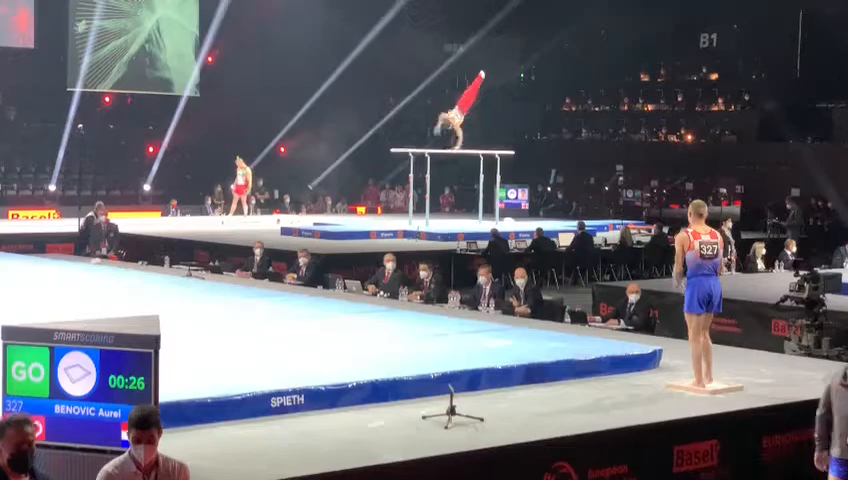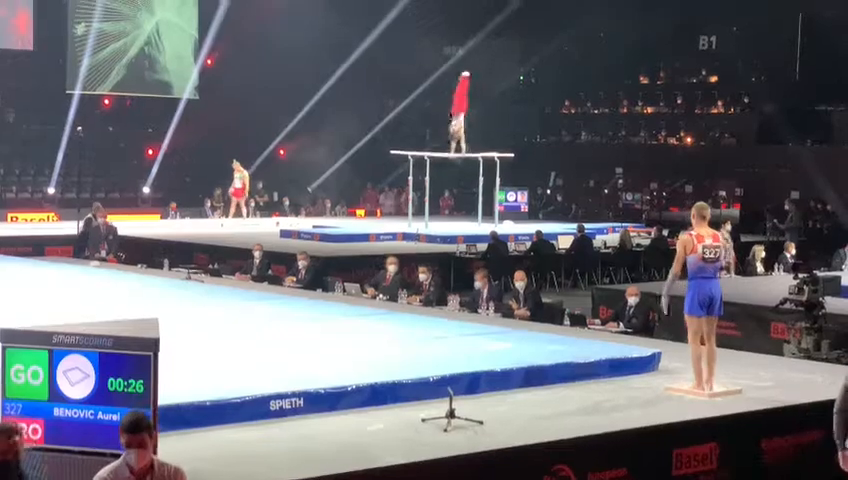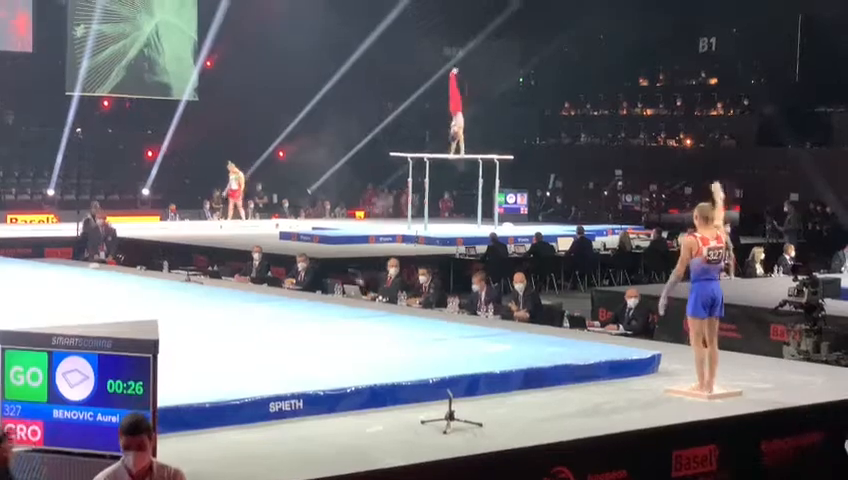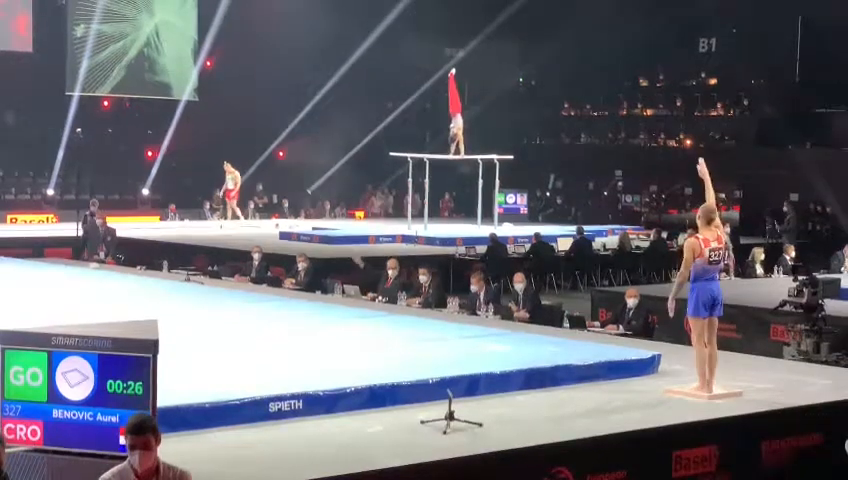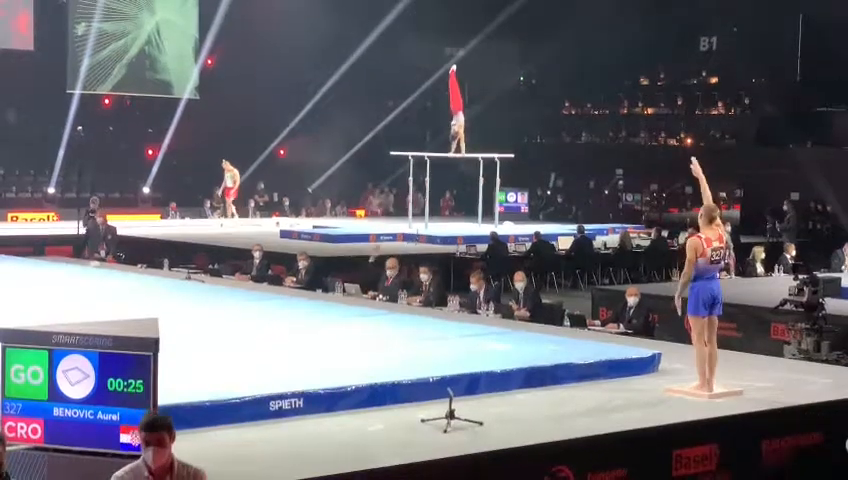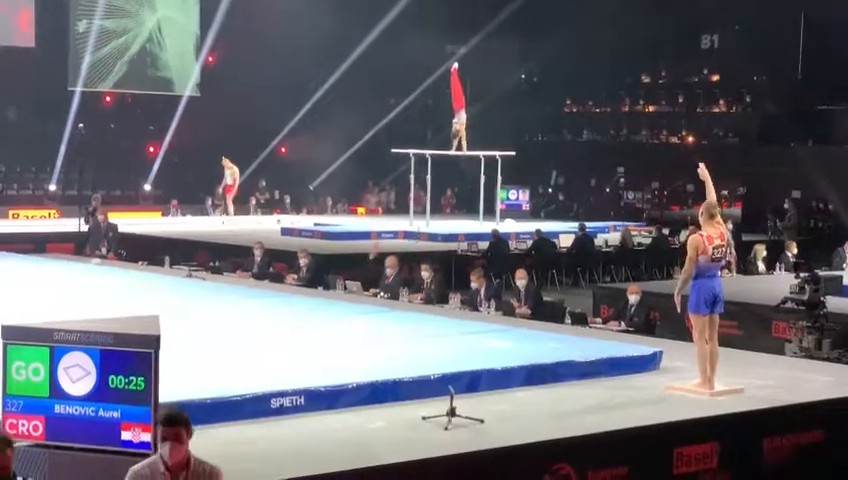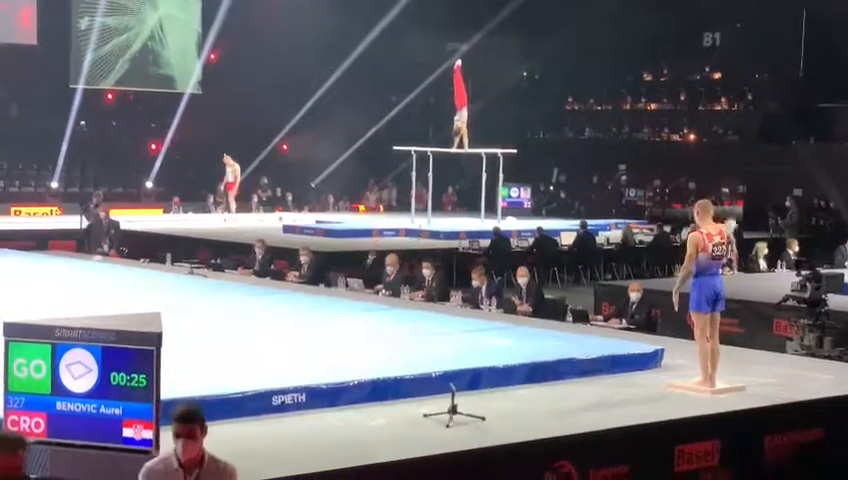
dt=0.2s
person 1, frame 1
left shoulder: (683, 236)
right shoulder: (716, 235)
left elbow: (678, 269)
right elbow: (719, 266)
left wrist: (679, 285)
left hip: (696, 284)
right hip: (714, 284)
left knee: (695, 336)
right knee: (704, 332)
left ankle: (699, 380)
right ankle: (708, 374)
person 1, frame 2
left shoulder: (686, 238)
right shoulder: (718, 237)
left elbow: (676, 270)
left wrist: (665, 293)
left hip: (697, 287)
right hip: (715, 287)
left knee: (694, 339)
right knee: (710, 338)
left ankle: (698, 383)
right ankle: (709, 380)
person 1, frame 3
left shoulder: (690, 241)
right shoulder: (720, 234)
left elbow: (679, 272)
right elbow: (719, 216)
left wrist: (664, 295)
right wrist: (719, 196)
left hip: (700, 289)
right hip: (716, 289)
left knee: (697, 341)
right knee: (711, 340)
left ankle: (701, 384)
right ankle: (710, 383)
person 1, frame 4
left shoulder: (693, 242)
right shoulder: (720, 234)
left elbow: (684, 274)
right elbow: (712, 204)
left wrist: (672, 296)
right wrist: (706, 176)
left hip: (699, 290)
right hip: (716, 288)
left knee: (698, 341)
right knee: (711, 341)
left ankle: (702, 385)
right ankle: (710, 383)
person 1, frame 5
left shoulder: (694, 241)
right shoulder: (720, 232)
left elbow: (688, 273)
right elbow: (709, 202)
left wrist: (678, 294)
right wrist: (700, 175)
left hip: (700, 289)
right hip: (716, 287)
left knee: (699, 340)
right knee: (711, 339)
left ankle: (703, 384)
right ankle: (710, 382)
person 1, frame 6
left shoulder: (696, 239)
right shoulder: (722, 231)
left elbow: (688, 271)
right elbow: (713, 204)
left wrist: (677, 291)
right wrist: (707, 178)
left hip: (701, 287)
right hip: (717, 285)
left knee: (700, 338)
right knee: (712, 337)
left ankle: (703, 381)
right ankle: (711, 380)
person 1, frame 7
left shoulder: (695, 236)
right shoulder: (722, 231)
left elbow: (688, 268)
left wrist: (675, 289)
left hip: (702, 285)
right hip: (718, 283)
left knee: (701, 335)
right knee: (713, 335)
left ankle: (704, 379)
right ankle: (712, 378)
